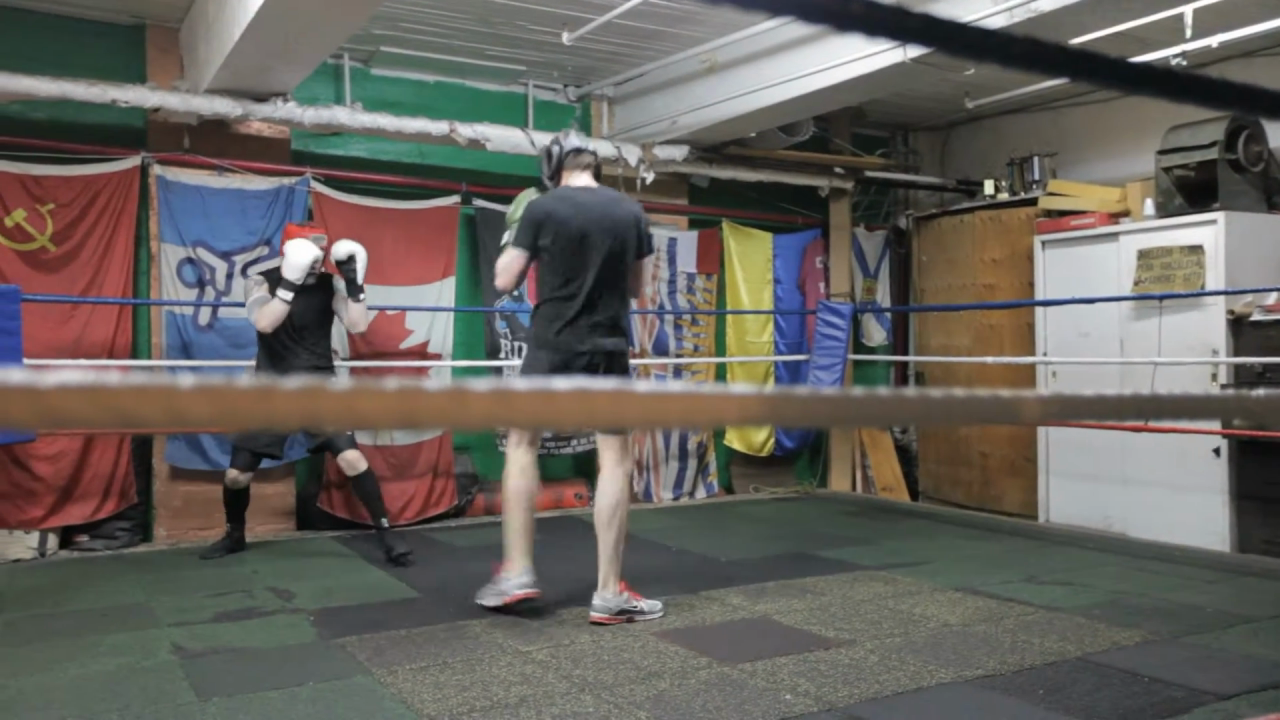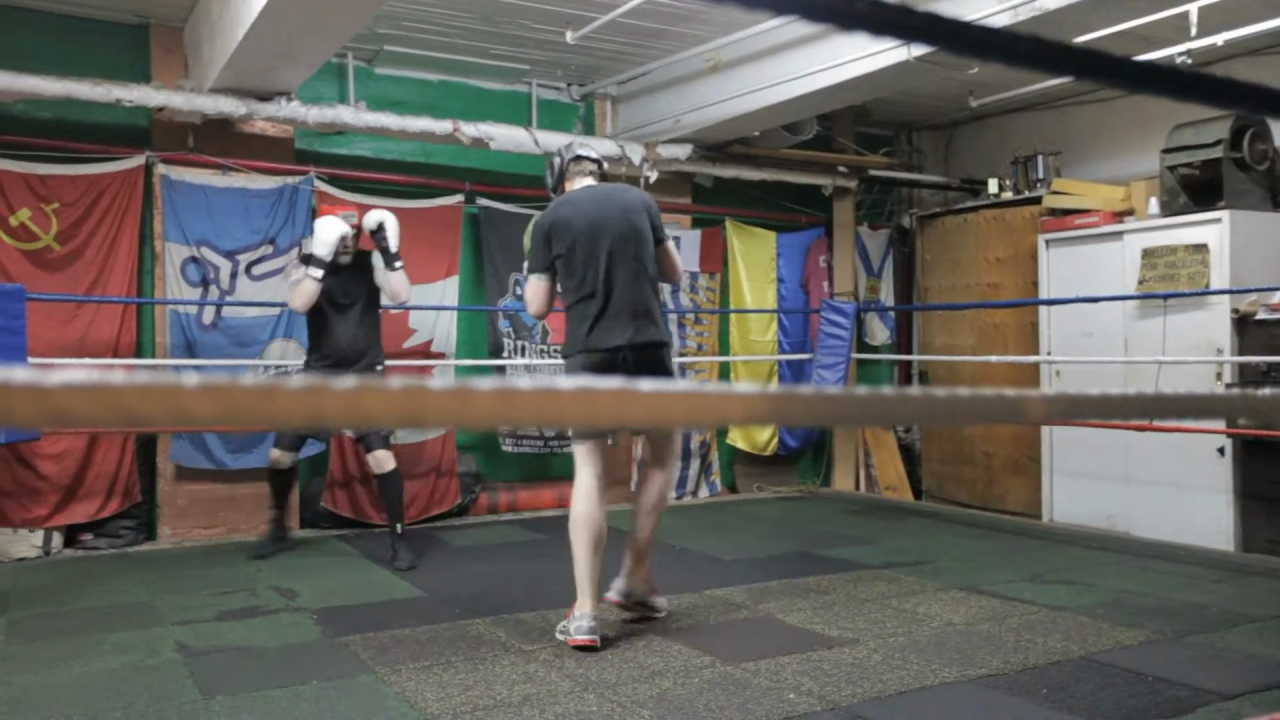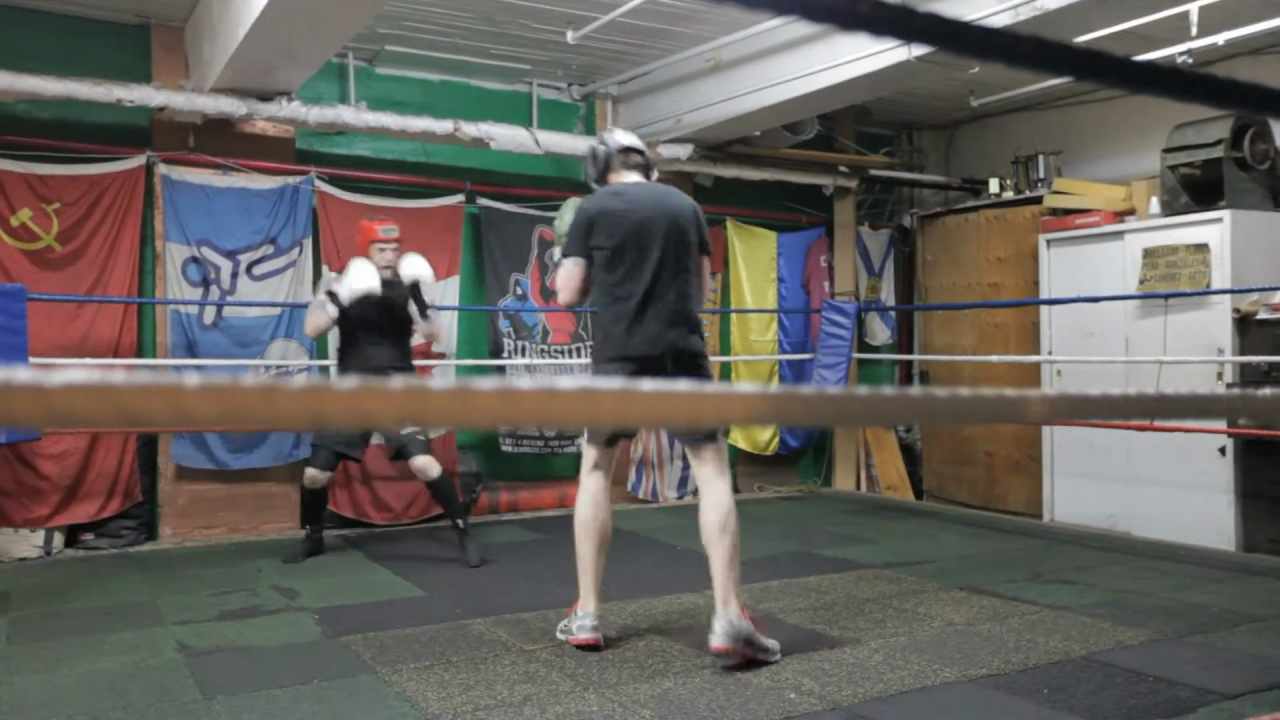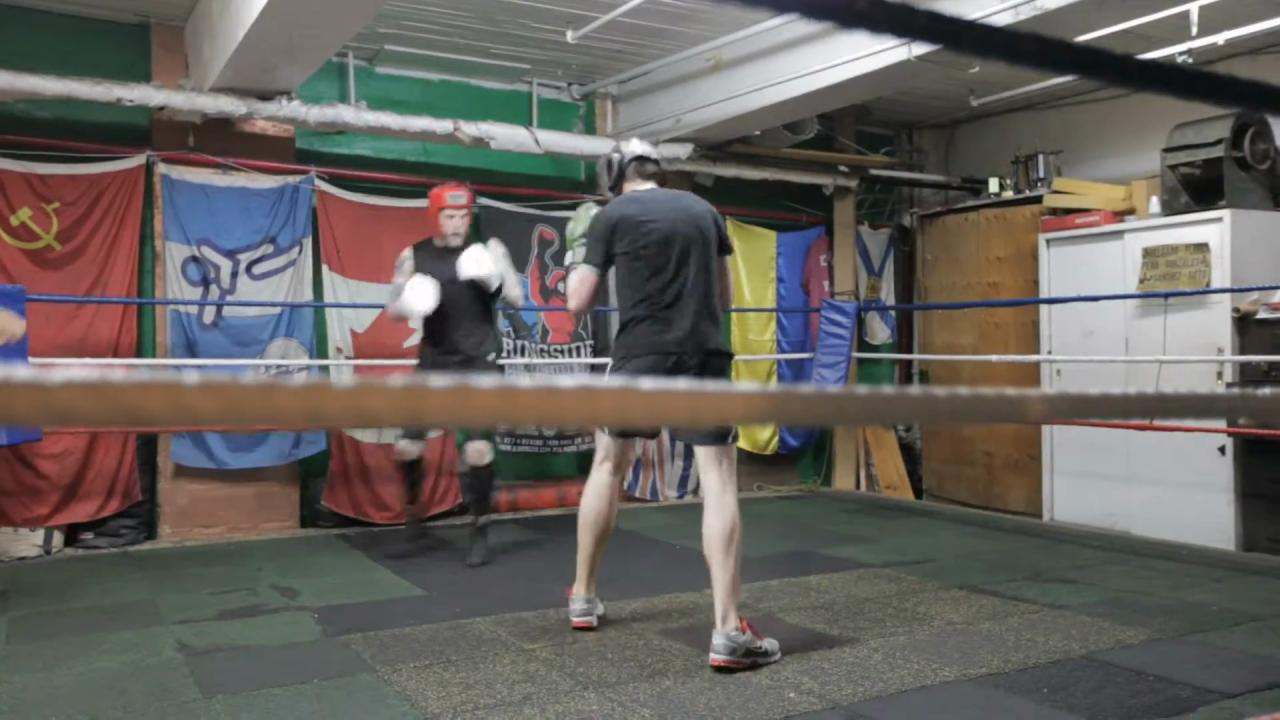
dt=0.3s
person 1, frame 1
left shoulder: (541, 209)
right shoulder: (630, 211)
left elbow: (504, 282)
left wrist: (514, 239)
left hip: (552, 348)
right hip: (609, 349)
left knee: (521, 448)
right knee: (616, 462)
left ankle: (516, 571)
right ankle: (609, 594)
person 1, frame 2
left shoulder: (550, 219)
right shoulder: (639, 200)
left elbow: (537, 307)
right elbow: (672, 273)
left hip: (590, 350)
right hip: (648, 343)
left knee: (589, 474)
right knee: (660, 460)
left ankle: (584, 614)
right ankle: (633, 582)
person 1, frame 3
left shoulder: (594, 208)
right shoulder: (686, 206)
left elbow: (567, 295)
left wrist: (570, 253)
left hip: (619, 357)
right hip: (683, 354)
left knee: (595, 472)
right knee: (714, 477)
left ankle: (586, 613)
right ankle: (729, 619)
person 1, frame 4
left shoulder: (611, 215)
right shoulder: (703, 208)
left elbow: (577, 302)
right elbow: (724, 294)
left wrist: (581, 255)
left hip: (641, 355)
right hip: (705, 354)
left knee: (608, 466)
right knee: (719, 484)
left ankle: (583, 597)
right ankle: (728, 631)
person 2, frame 1
left shoulder: (332, 285)
right shoulder: (261, 282)
left elbow: (358, 326)
right elbow: (264, 323)
left wrist: (355, 283)
right wrist: (291, 282)
left knee: (351, 457)
right knee: (237, 473)
left ankle: (387, 535)
right ankle: (235, 535)
person 2, frame 2
left shoulder: (371, 262)
right shoulder: (306, 264)
left elbow: (401, 296)
right elbow: (299, 303)
left wrist: (389, 252)
right wrist: (320, 259)
left hip: (365, 373)
right hip: (319, 373)
left knee: (380, 455)
right knee: (281, 454)
left ankle: (398, 540)
right ankle: (279, 529)
person 2, frame 3
left shoulder: (409, 285)
right shoulder: (339, 284)
left elbow: (430, 334)
right elbow: (312, 329)
left wrist: (420, 298)
right wrist: (341, 297)
left knee: (424, 463)
right knee: (315, 474)
left ankle: (464, 535)
right ankle: (313, 538)
person 2, frame 4
left shoulder: (489, 250)
right shoulder: (414, 256)
left elbow: (517, 299)
right elbow: (393, 311)
left wrist: (494, 281)
right wrist: (407, 305)
left hip: (479, 362)
right hip: (435, 362)
left knee: (477, 447)
right knee: (407, 446)
left ankle: (479, 531)
right ankle: (416, 523)
